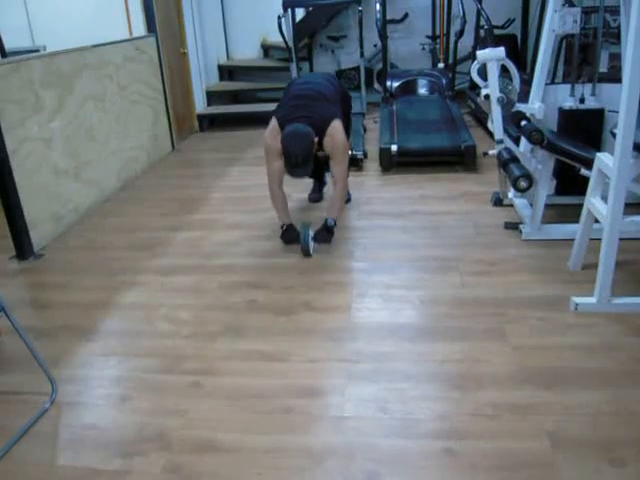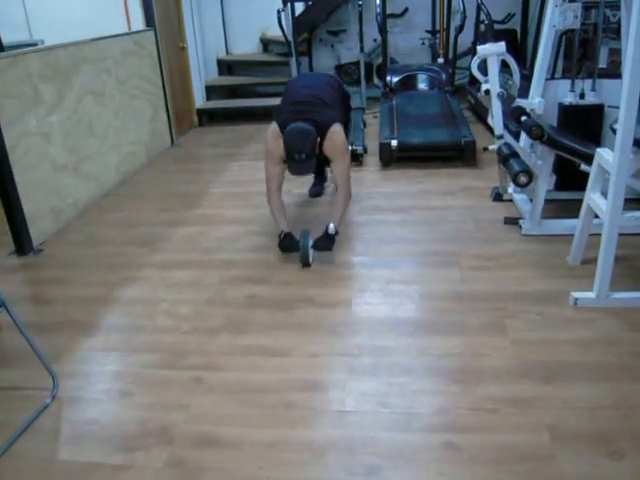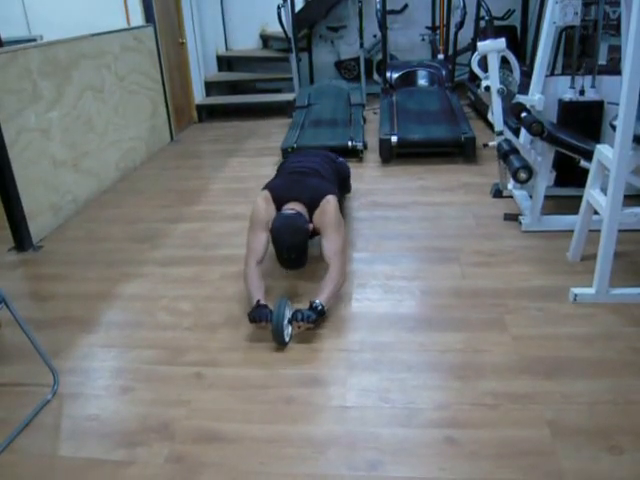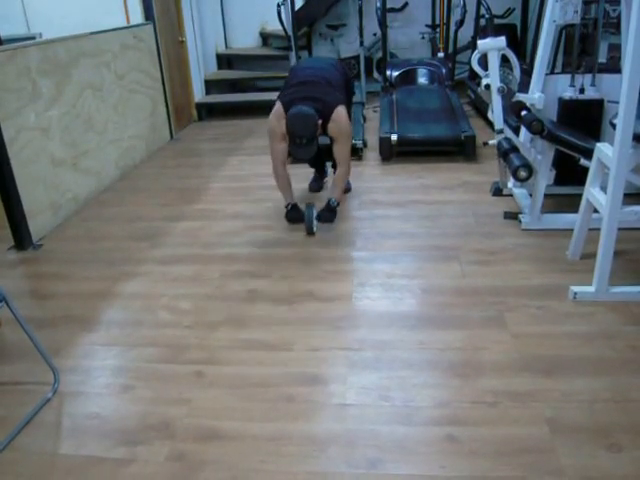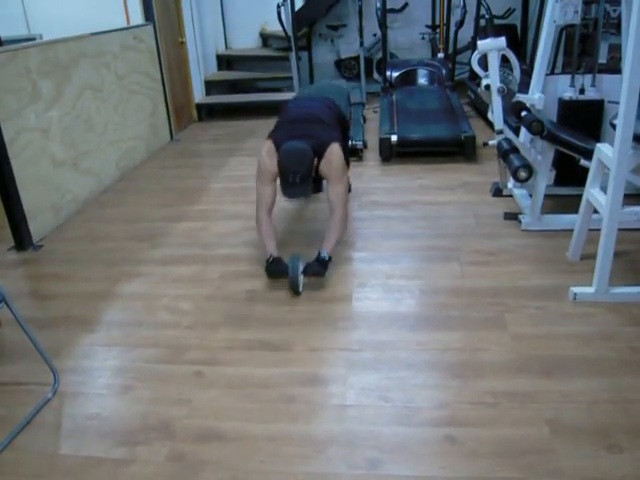
dt=1s
person 1, frame 1
left shoulder: (334, 134)
right shoulder: (273, 135)
left elbow: (340, 184)
right elbow: (275, 185)
left wrist: (329, 225)
right wrist: (286, 225)
left hip: (335, 88)
left knee: (341, 154)
right ankle: (318, 180)
person 1, frame 2
left shoulder: (334, 136)
right shoulder: (275, 137)
left elbow: (343, 188)
right elbow: (273, 190)
left wrist: (330, 231)
right wrist: (284, 233)
left hip: (333, 86)
left knee: (341, 158)
right knee: (315, 166)
right ankle: (319, 174)
person 1, frame 3
left shoulder: (327, 208)
right shoulder: (264, 205)
left elbow: (337, 266)
right elbow: (252, 262)
left wrist: (317, 307)
right wrist: (258, 304)
left hip: (329, 163)
right hip: (291, 163)
left ankle: (342, 165)
person 1, frame 4
left shoulder: (338, 118)
right shoulder: (277, 118)
left elbow: (344, 165)
right elbow: (279, 166)
left wrist: (332, 204)
right wrist: (290, 205)
left knee: (341, 140)
right ankle: (319, 171)
person 1, frame 5
left shoulder: (331, 154)
right shoulder: (269, 155)
left elbow: (339, 211)
right elbow: (263, 211)
left wrist: (324, 256)
right wrist: (272, 257)
left hip: (332, 108)
right hip: (293, 108)
left ankle: (340, 178)
right ankle: (316, 180)
